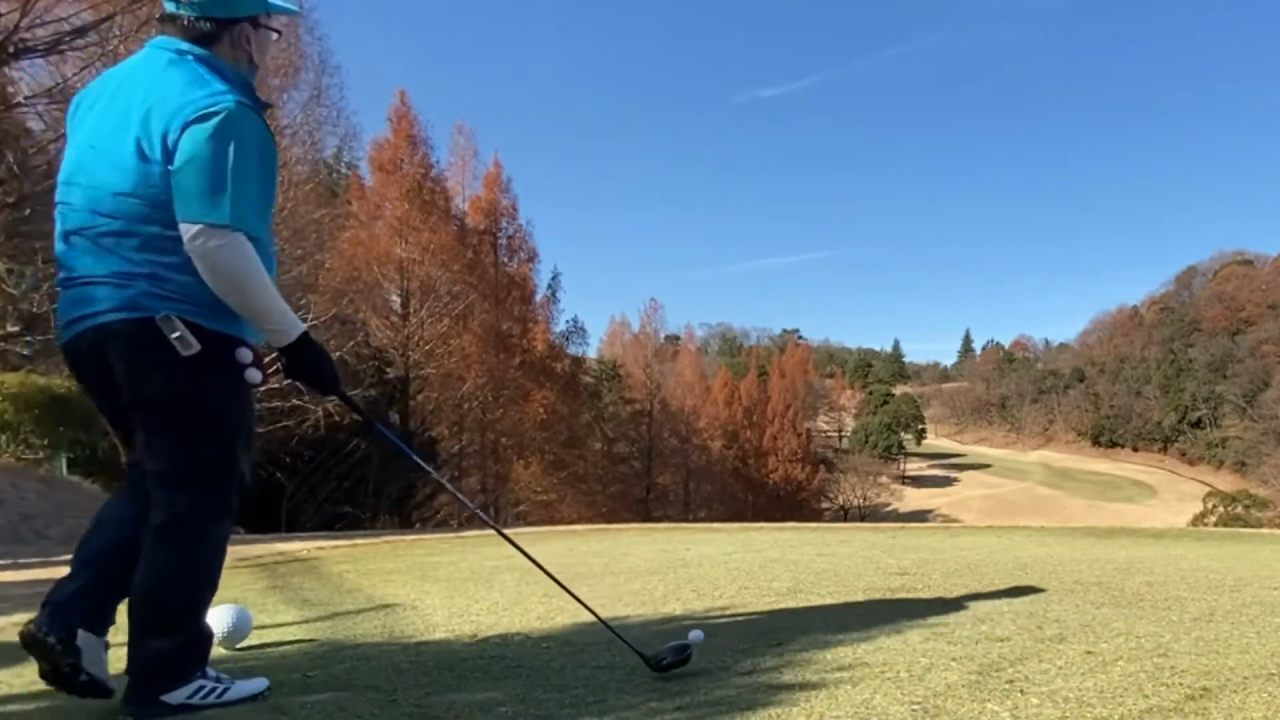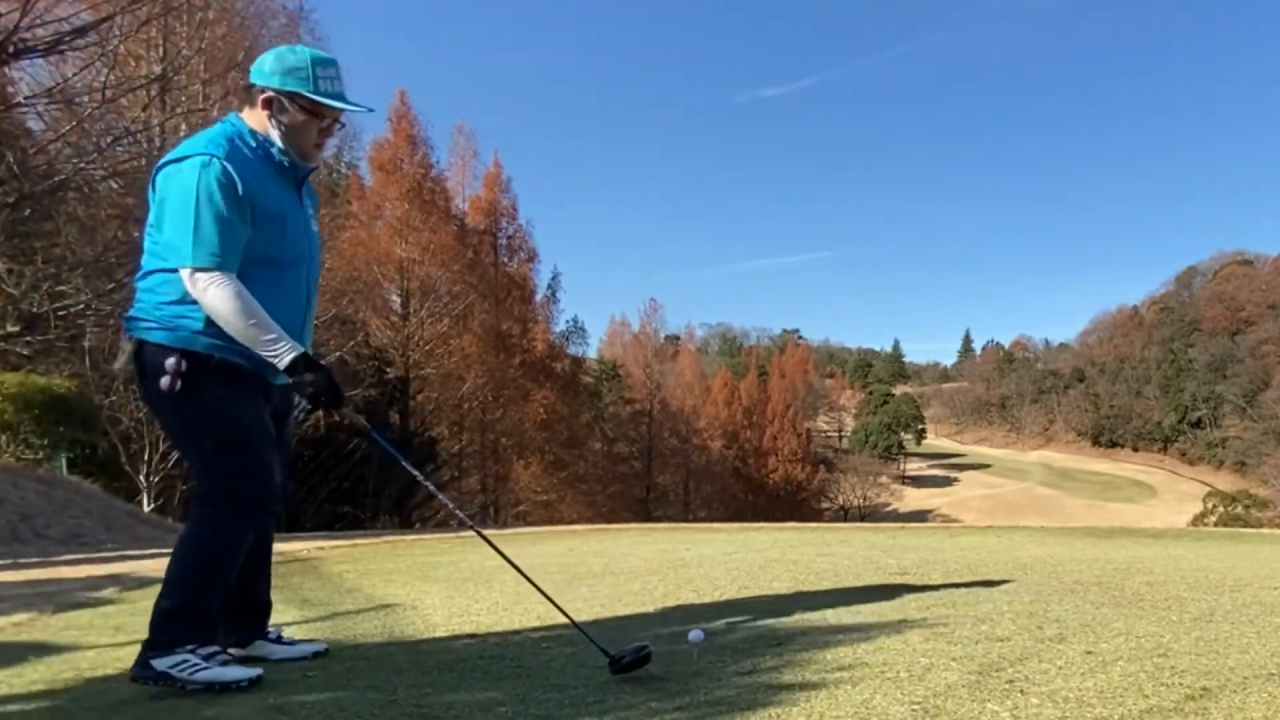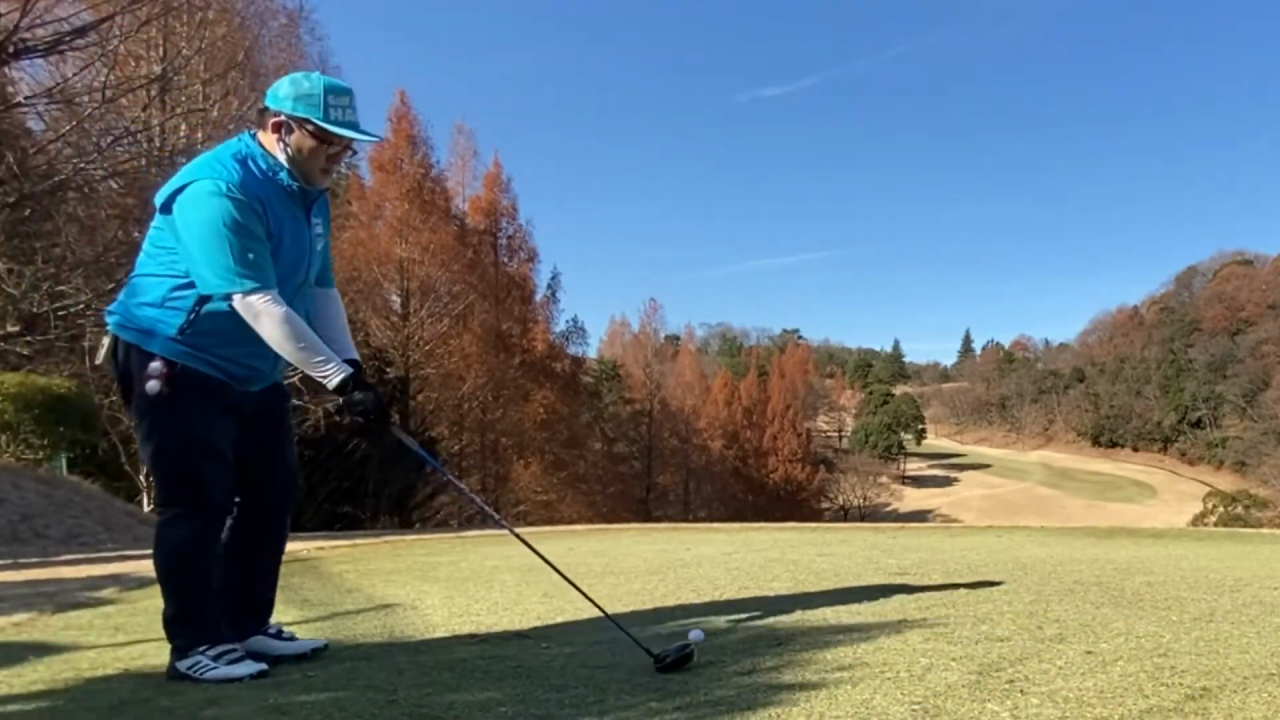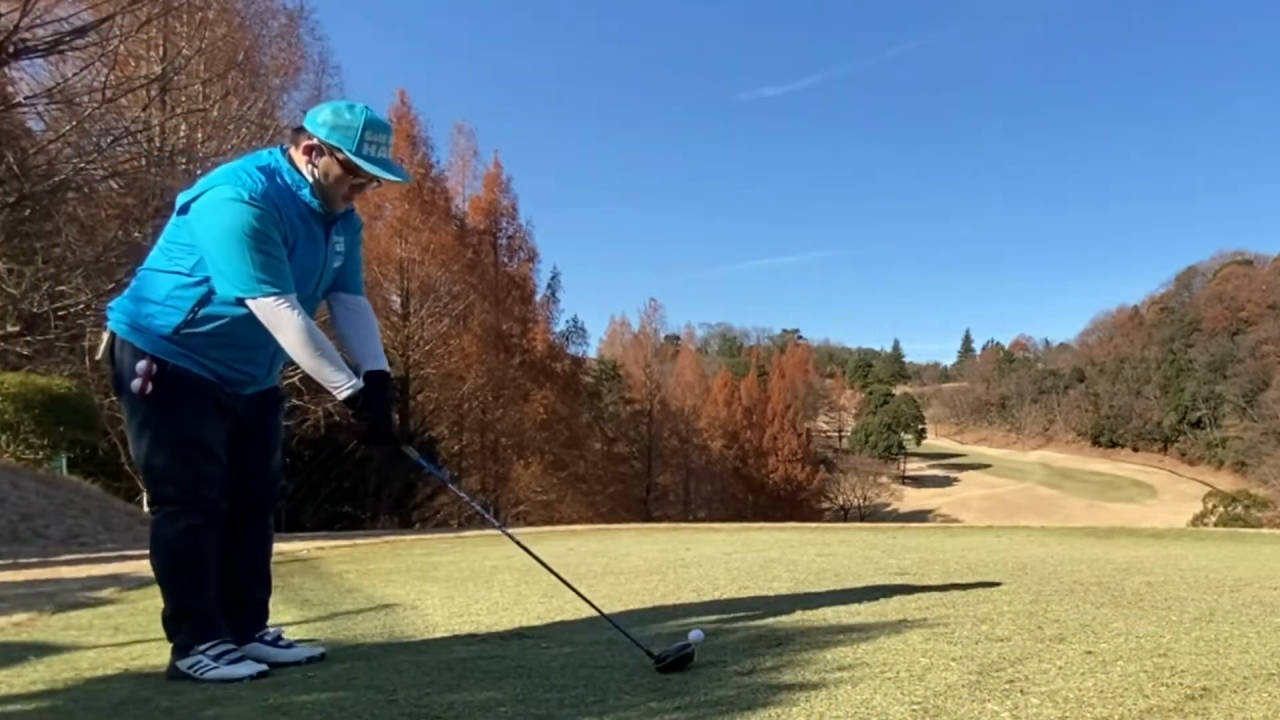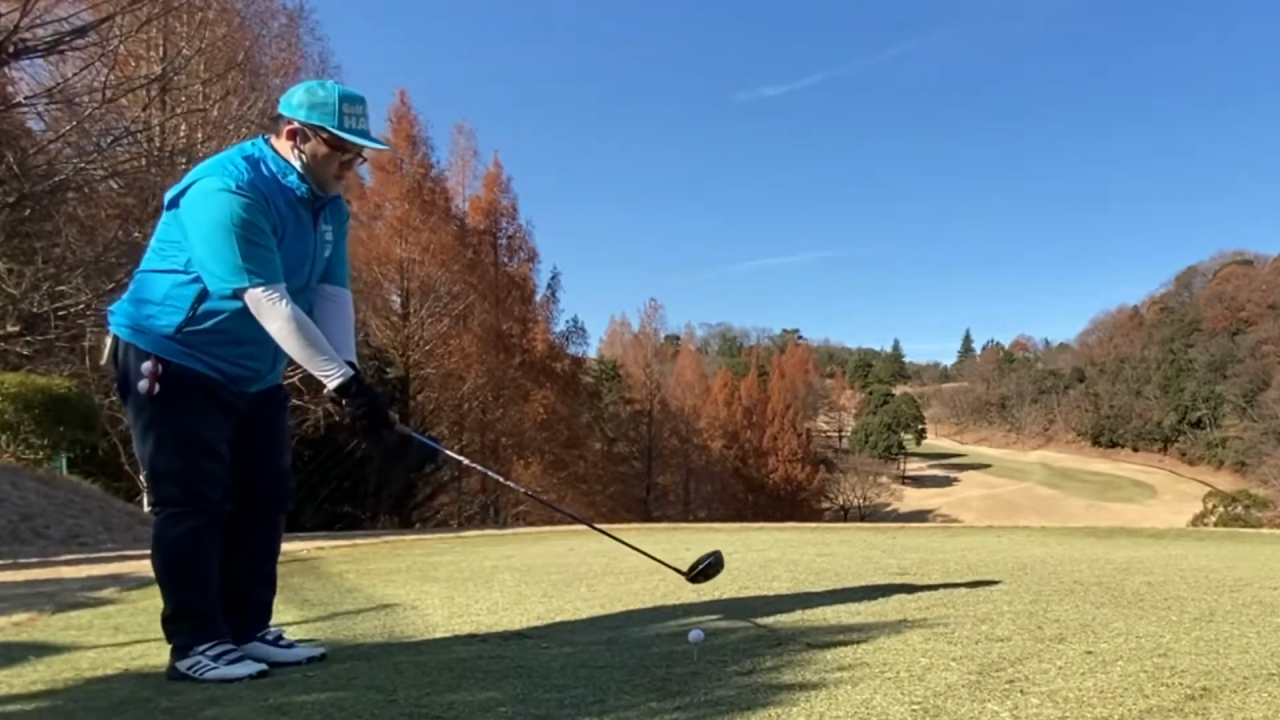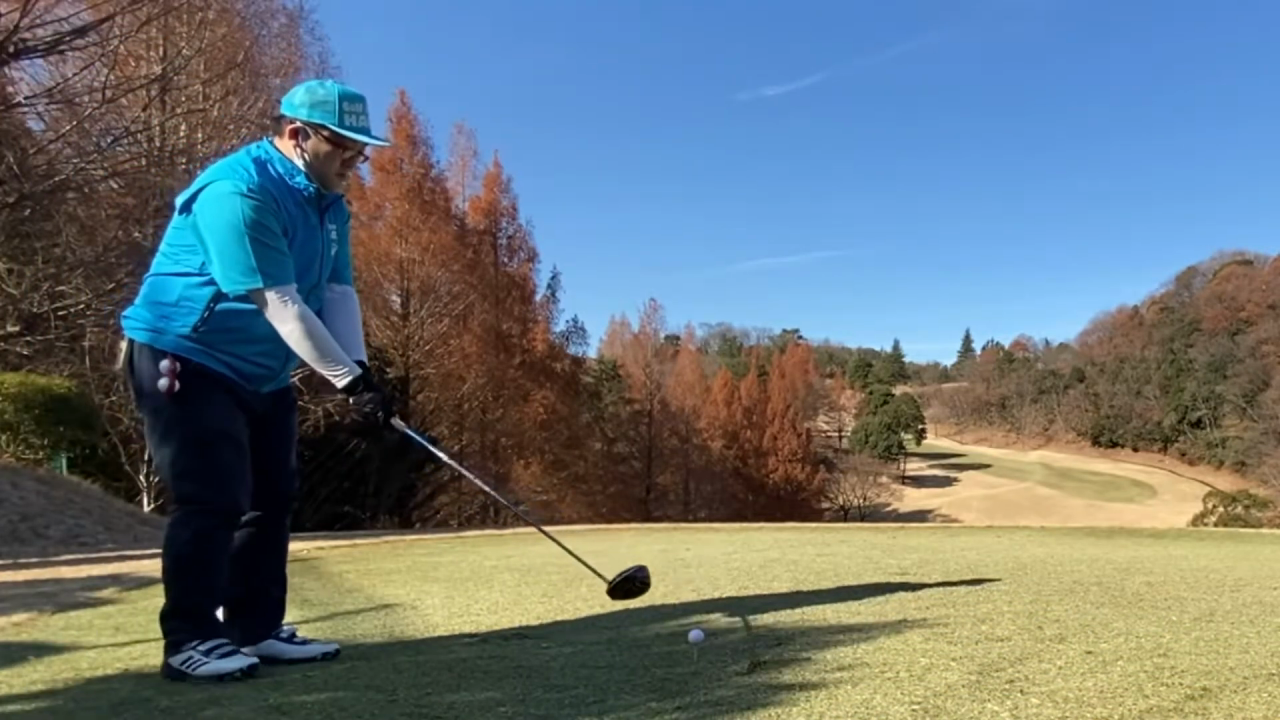
dt=0.5s
person 1, frame 1
left shoulder: (103, 90)
right shoulder: (216, 107)
right elbow: (213, 240)
right wrist: (292, 337)
left hip: (95, 326)
right hip: (181, 334)
left knee: (154, 485)
right knee: (190, 501)
left ankle: (69, 619)
person 1, frame 2
left shoulder: (285, 174)
right shoulder: (211, 165)
right elbow: (207, 279)
left wrist: (299, 363)
right wrist: (294, 357)
left hip: (254, 368)
right hip: (194, 360)
left knee: (255, 495)
right knee: (235, 496)
left ankle: (242, 629)
right ankle: (173, 644)
person 1, frame 3
left shoulder: (309, 197)
right shoulder: (220, 189)
left elbow: (319, 291)
right elbow: (258, 303)
left wrist: (351, 366)
right wrist: (338, 380)
left hip: (251, 374)
right hip: (173, 363)
left knee: (270, 496)
right knee: (196, 504)
left ankle: (245, 626)
right ankle: (195, 644)
person 1, frame 4
left shoulder: (340, 217)
right shoulder: (240, 198)
left elbow: (349, 301)
right elbow: (280, 312)
left wrist: (376, 375)
right wrist: (350, 391)
left hip: (247, 376)
right hip: (168, 363)
left knee: (252, 501)
right knee: (191, 503)
left ankle: (244, 631)
right ankle: (196, 642)
person 1, frame 5
left shoulder: (328, 205)
right shoulder: (229, 189)
left elbow: (332, 295)
right elbow: (269, 303)
left wrist: (350, 378)
right wrist: (342, 383)
left hip: (251, 375)
right hip: (173, 362)
left knee: (262, 501)
right knee: (195, 504)
left ankle: (246, 630)
right ankle: (197, 644)
person 1, frame 6
left shoulder: (328, 204)
right shoulder: (238, 191)
left elbow: (338, 295)
right elbow: (280, 305)
left wrist: (360, 373)
right wrist: (349, 379)
left hip: (261, 375)
right hip: (183, 360)
left knee: (268, 500)
right knee: (213, 499)
left ankle: (256, 630)
right ankle: (191, 639)
